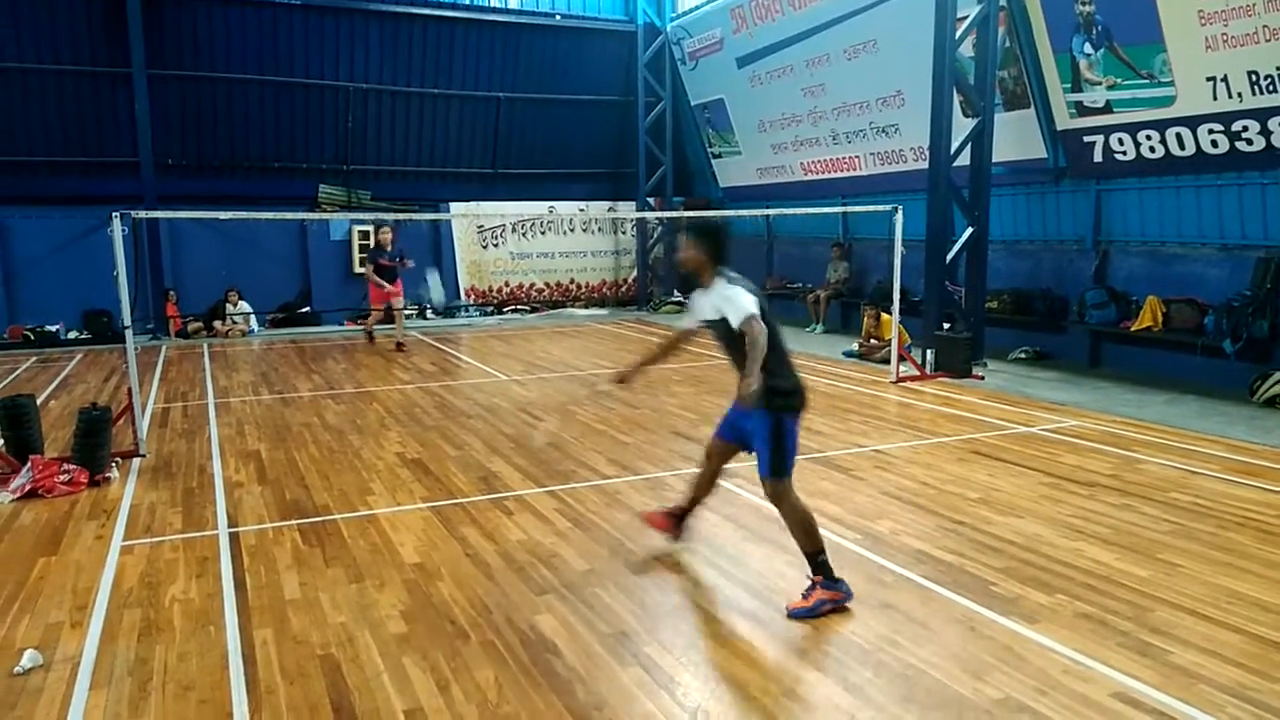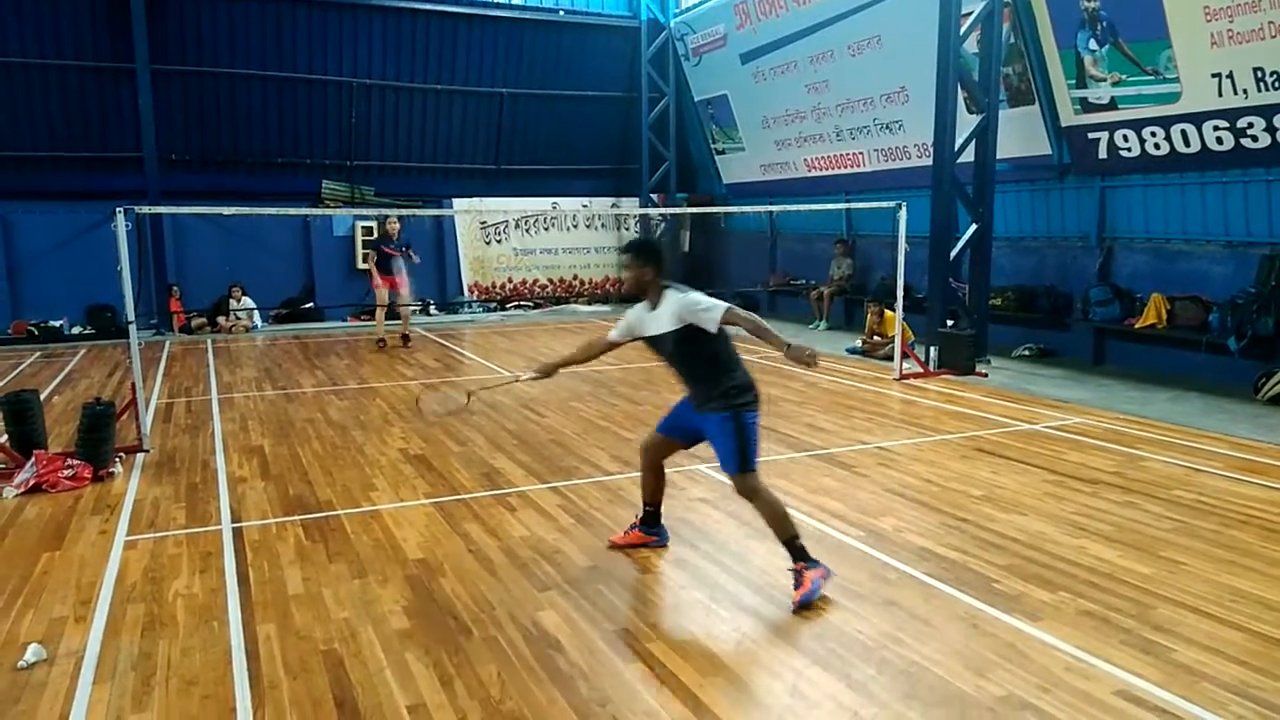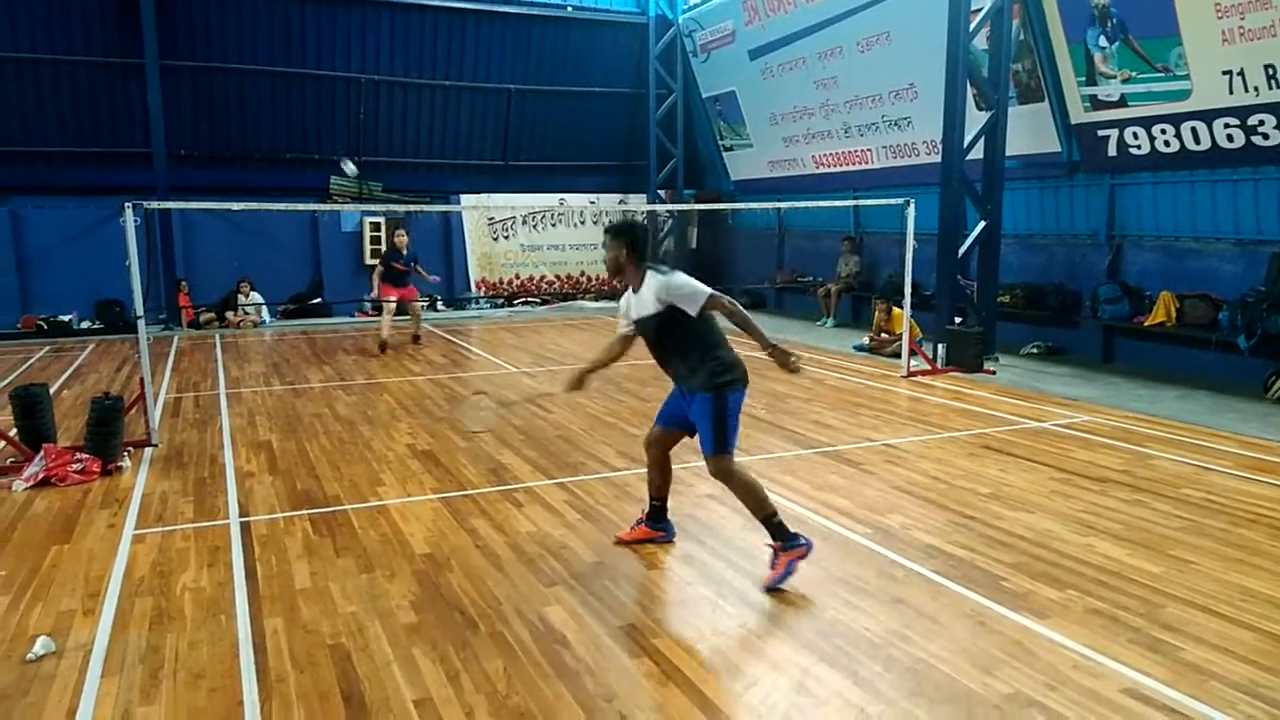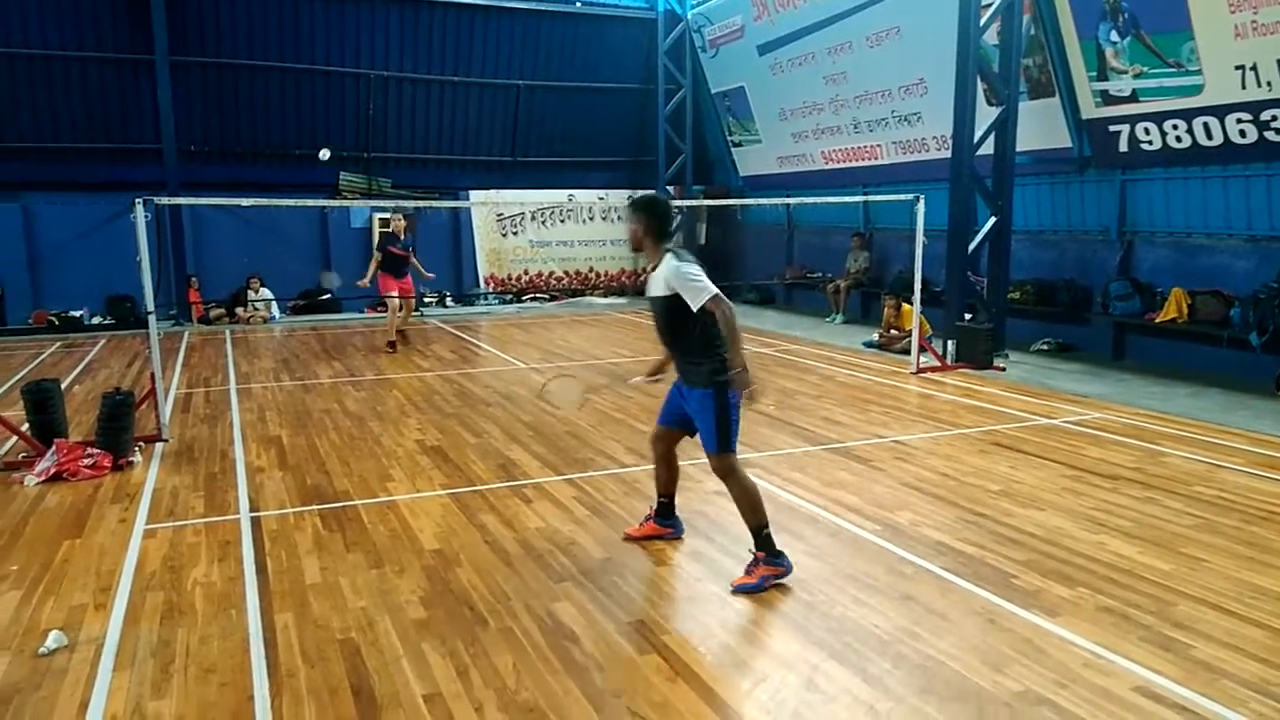
dt=0.2s
person 1, frame 1
left shoulder: (728, 291)
right shoulder: (703, 297)
left elbow: (755, 330)
right elbow: (680, 336)
left wrist: (753, 375)
right wrist: (638, 367)
left hip: (775, 399)
right hip: (755, 397)
left knee: (777, 490)
right knee: (714, 454)
left ankle: (828, 584)
right ankle: (679, 519)
person 1, frame 2
left shoulder: (684, 302)
right shoulder: (639, 315)
left elbow: (742, 317)
right elbow: (602, 344)
left wrist: (787, 348)
right wrist: (553, 366)
left hip: (730, 401)
right hip: (699, 401)
left knee: (747, 484)
right knee: (650, 451)
left ankle: (807, 565)
right ankle: (650, 528)
person 1, frame 3
left shoulder: (666, 283)
right shoulder: (630, 300)
left elbow: (724, 304)
right elbow: (621, 343)
left wrist: (769, 347)
right wrist: (586, 371)
left hip: (717, 382)
right hip: (689, 385)
left knee: (721, 465)
right knee: (655, 444)
left ankle: (788, 542)
right ankle: (657, 522)
person 1, frame 4
left shoulder: (676, 268)
right shoulder: (655, 274)
left elbow: (722, 310)
left wrist: (738, 367)
right wrist: (666, 362)
left hip: (715, 379)
right hip: (691, 378)
left knee: (723, 464)
right knee: (660, 440)
left ankle: (770, 557)
right ankle: (665, 518)
